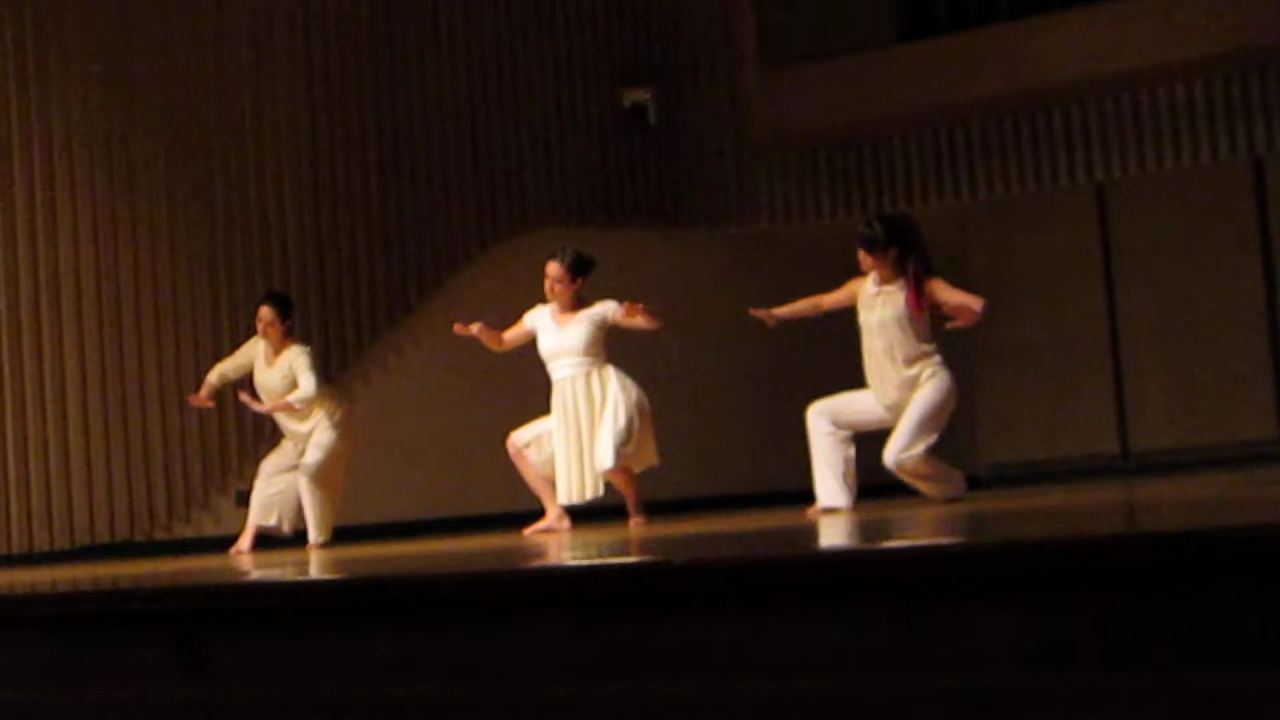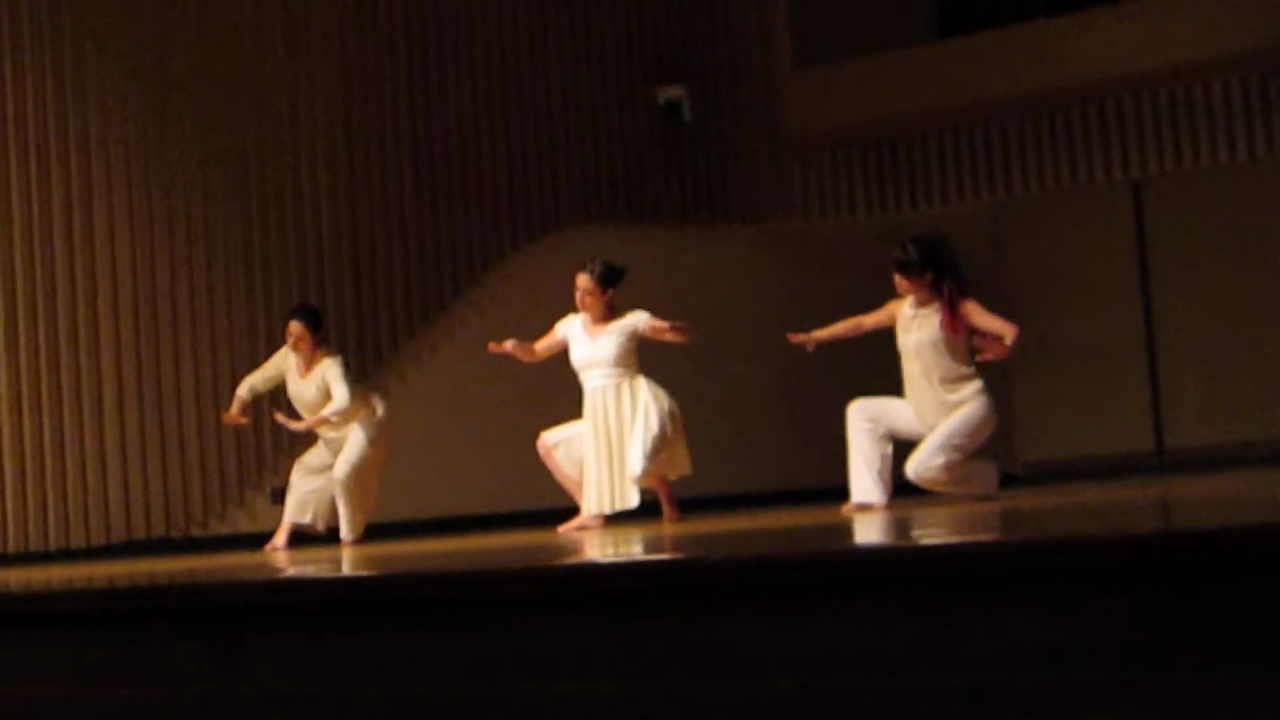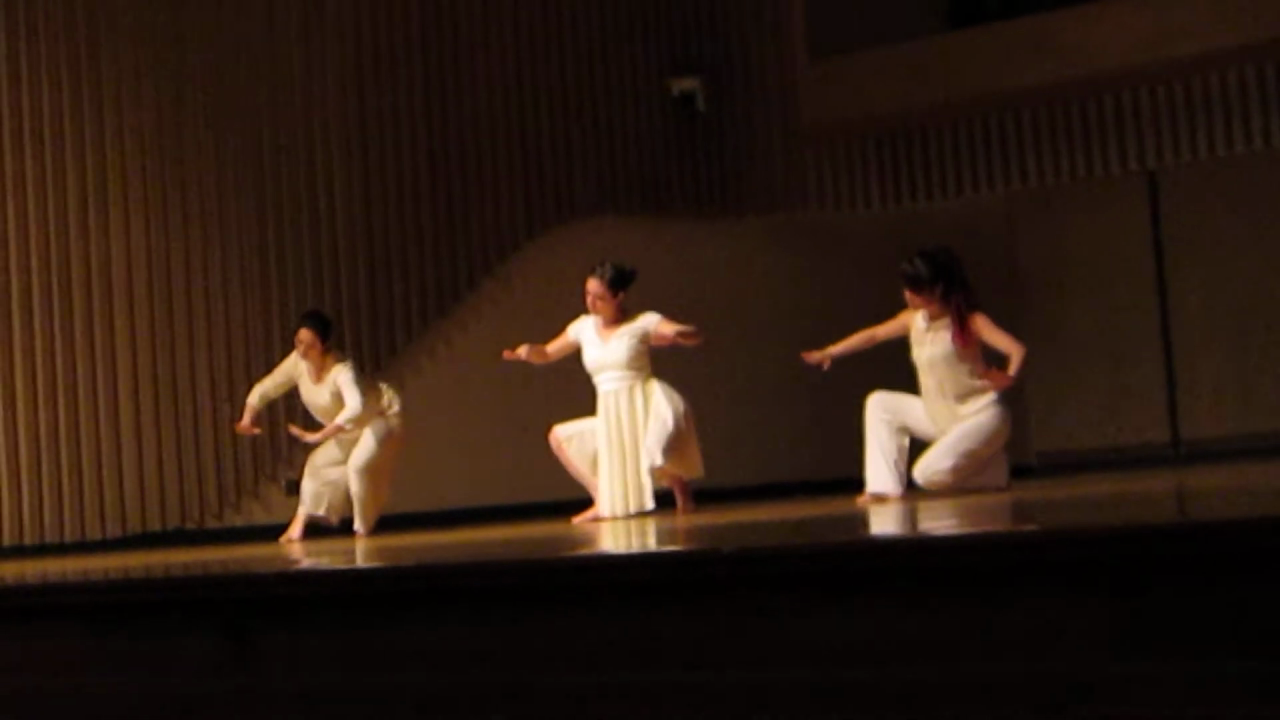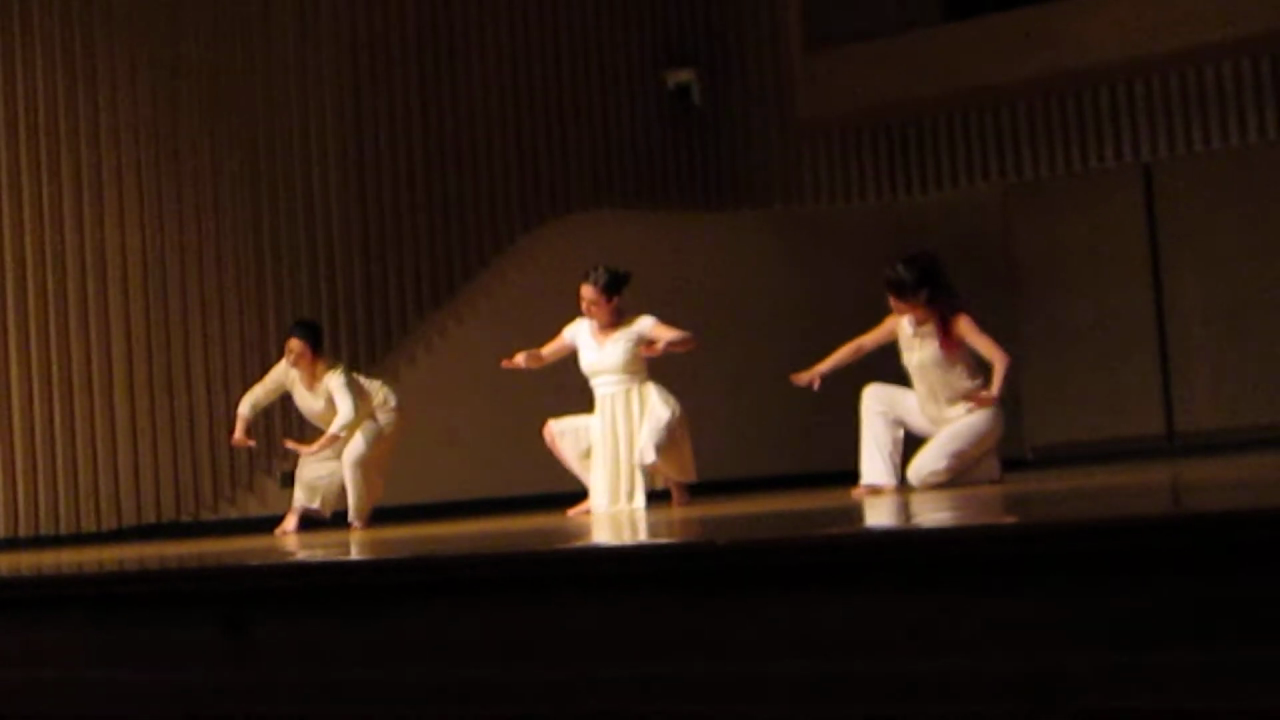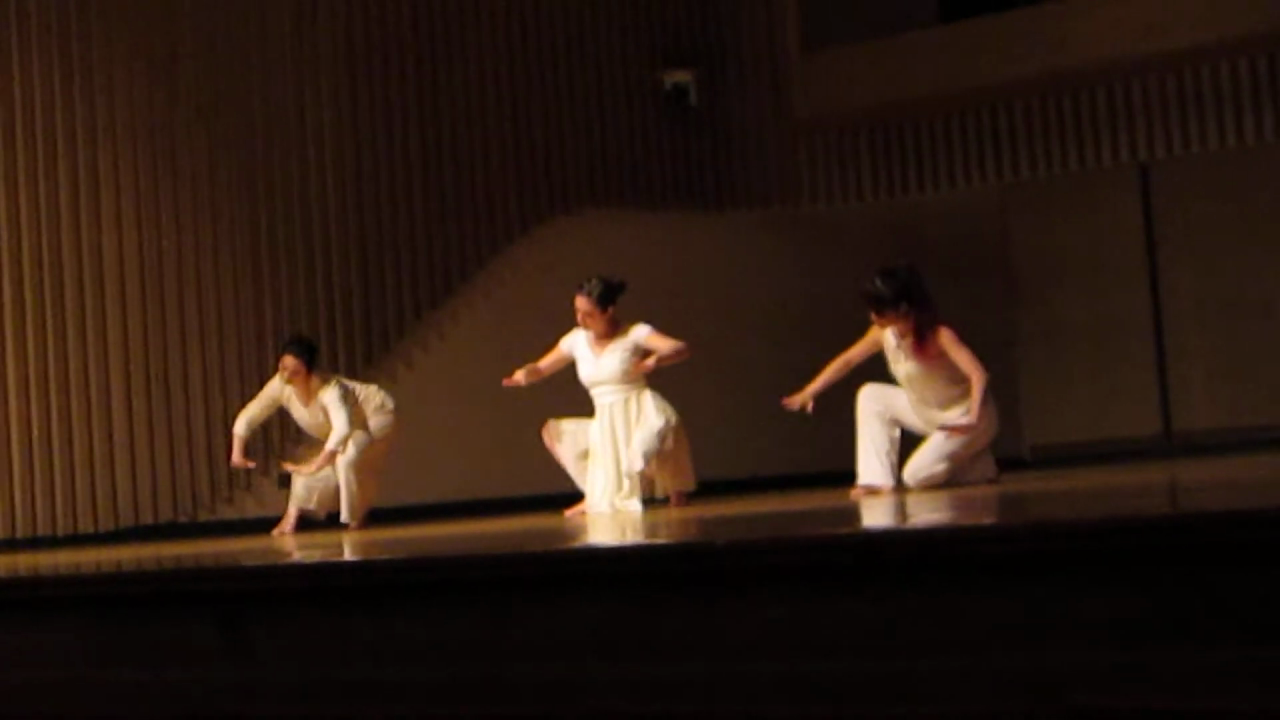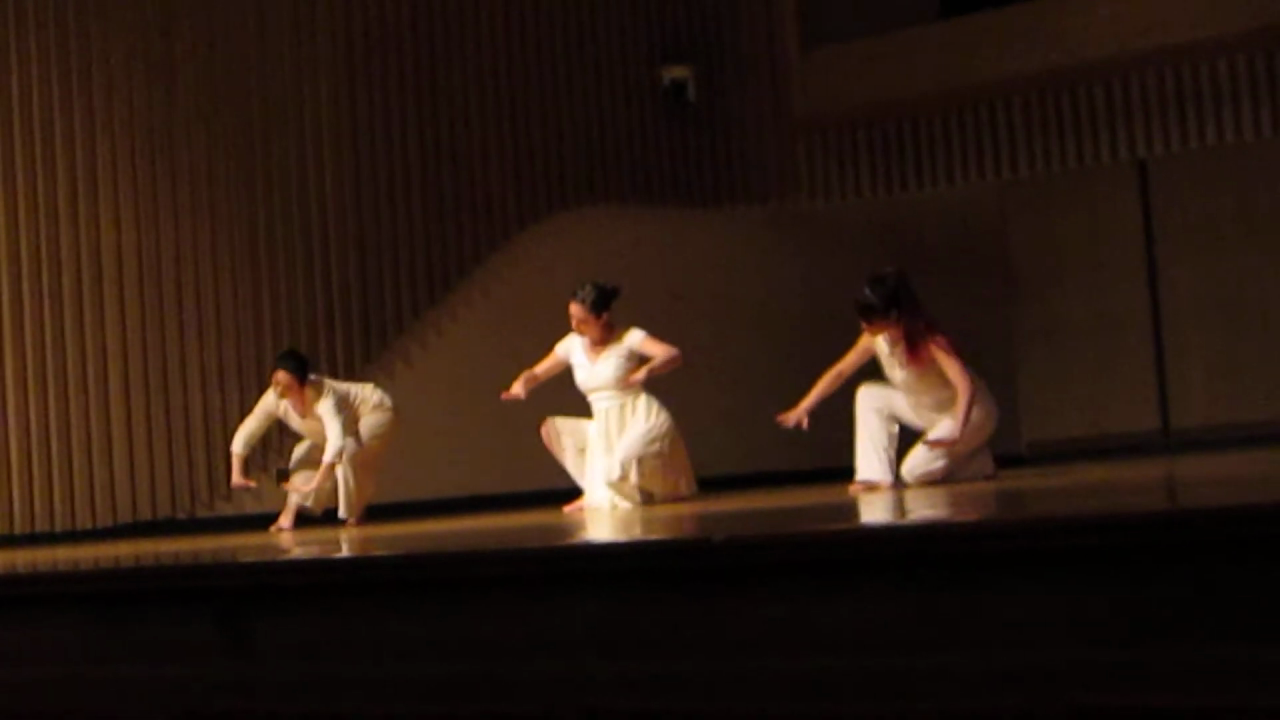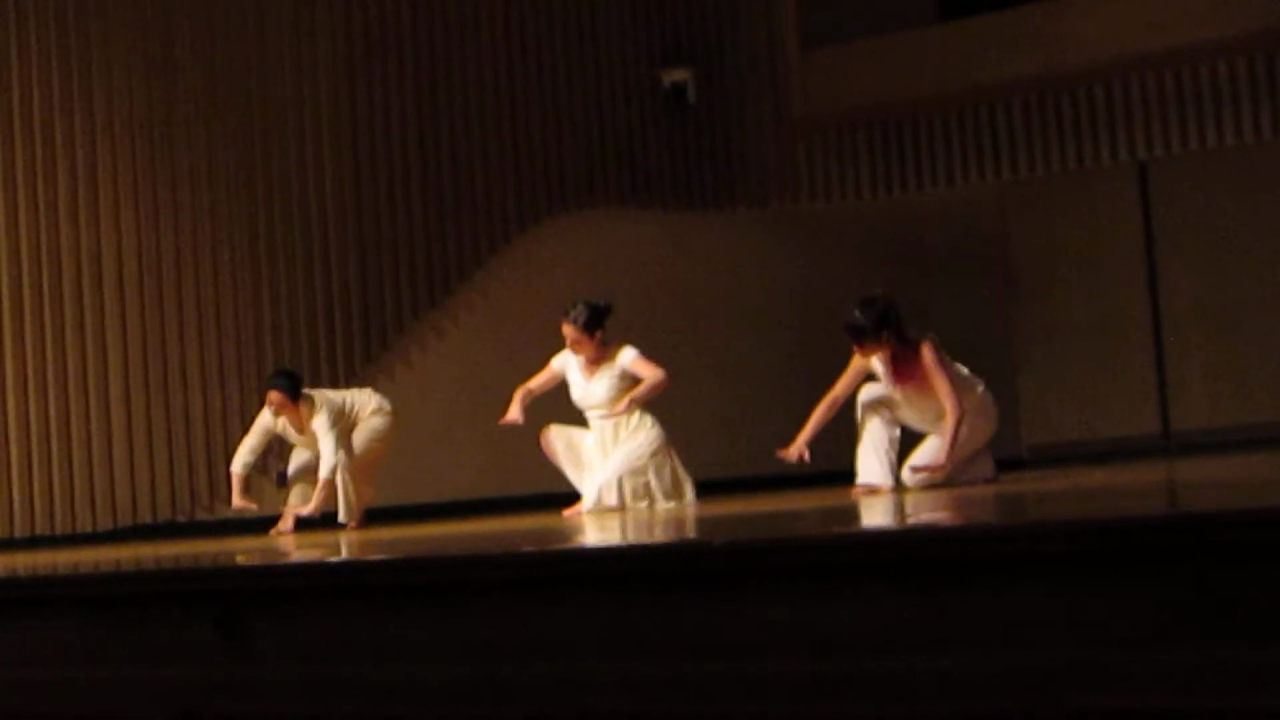
dt=0.4s
person 1, frame 1
left shoulder: (923, 286)
right shoulder: (861, 287)
left elbow: (977, 303)
right elbow: (821, 302)
left wrist: (971, 316)
right wrist: (775, 313)
left hip: (929, 384)
right hip: (887, 396)
left knee: (898, 455)
right knee: (820, 414)
left ankle: (951, 486)
right ankle: (835, 498)
person 1, frame 2
left shoulder: (960, 308)
right shoulder: (899, 308)
left elbow: (1010, 329)
right elbow: (860, 323)
left wrist: (1003, 347)
right wrist: (814, 336)
left hip: (968, 407)
right hip: (924, 413)
left knee: (921, 469)
right knee: (861, 411)
left ankle: (984, 477)
right ankle: (870, 495)
person 1, frame 3
left shoulder: (970, 321)
right shoulder: (912, 319)
left elbow: (1017, 349)
right elbow: (874, 334)
left wrist: (1009, 377)
right wrist: (828, 353)
left hip: (981, 415)
left knee: (929, 474)
right knee: (880, 403)
left ankle: (992, 469)
right ankle: (885, 485)
person 1, frame 4
left shoulder: (956, 323)
right shoulder: (899, 323)
left elbow: (1000, 357)
right elbow: (860, 345)
left wrist: (993, 395)
right wrist: (817, 371)
left hip: (973, 415)
right hip: (932, 413)
left knee: (922, 475)
right knee: (875, 395)
left ankle: (982, 463)
right ankle: (880, 478)
person 1, frame 5
left shoulder: (938, 335)
right shoulder: (882, 333)
left elbow: (978, 374)
right elbow: (847, 360)
left wrist: (973, 420)
right wrist: (808, 392)
left hip: (965, 414)
right hip: (926, 413)
left knee: (916, 476)
right knee: (871, 395)
left ankle: (978, 465)
right ankle: (877, 479)
person 1, frame 6
left shoulder: (930, 340)
right shoulder: (873, 340)
left elbow: (965, 385)
right elbow: (839, 372)
left wrist: (957, 432)
right wrist: (802, 408)
left hip: (970, 410)
left knee: (914, 473)
right knee: (869, 394)
left ankle: (976, 462)
right ankle: (876, 475)
person 1, frame 7
left shoulder: (922, 352)
right shoulder: (867, 357)
left elbow: (954, 408)
right elbow: (834, 398)
left wrist: (944, 457)
right wrist: (801, 441)
left hip: (974, 413)
right hip: (931, 415)
left knee: (915, 477)
right knee: (870, 395)
left ankle: (979, 464)
right ankle: (877, 478)
person 2, frame 1
left shoulder: (599, 310)
right shoulder: (539, 315)
left elbow: (654, 323)
right elbow: (501, 342)
left wrist: (639, 312)
right wrist: (480, 331)
left hip: (605, 396)
right hip: (568, 408)
left knee: (606, 459)
right knee: (517, 443)
left ankle: (635, 509)
right ankle: (556, 514)
person 2, frame 2
left shoulder: (631, 320)
right shoulder: (571, 325)
left elbow: (685, 334)
right elbow: (534, 353)
left wrist: (667, 328)
right wrist: (514, 346)
left hip: (636, 405)
right hip: (599, 417)
left knee: (638, 464)
right knee: (547, 443)
left ankle: (669, 504)
right ankle: (590, 512)
person 2, frame 3
left shoulder: (643, 322)
right shoulder: (583, 327)
left elbow: (695, 336)
right elbow: (546, 355)
left wrist: (673, 336)
right wrist: (527, 351)
left hip: (647, 406)
right hip: (611, 417)
left knee: (654, 455)
right knee: (559, 437)
left ankle: (682, 494)
right ankle: (603, 502)
person 2, frame 4
left shoulder: (638, 325)
right shoulder: (579, 330)
left elbow: (687, 339)
right elbow: (542, 357)
left wrist: (664, 345)
right wrist: (524, 357)
left hip: (644, 408)
right hip: (607, 418)
left knee: (649, 450)
right knee: (553, 430)
left ankle: (677, 486)
right ankle: (599, 492)
person 2, frame 5
left shoulder: (635, 334)
right shoulder: (576, 340)
left elbow: (681, 348)
right elbow: (540, 369)
left wrist: (655, 359)
right wrist: (523, 373)
left hip: (643, 415)
right hip: (607, 425)
left knee: (641, 457)
right knee: (552, 431)
left ankle: (675, 489)
right ankle: (595, 494)
person 2, frame 6
left shoulder: (629, 338)
right shoulder: (572, 345)
left elbow: (673, 355)
right elbow: (535, 374)
left wrist: (646, 371)
right wrist: (521, 384)
left hip: (641, 419)
right hip: (604, 428)
left knee: (621, 466)
right knee: (551, 428)
left ankle: (667, 487)
right ankle: (593, 490)
person 2, frame 7
left shoulder: (622, 355)
right shoulder: (567, 360)
left elbow: (660, 377)
right elbow: (528, 389)
left wrist: (629, 401)
right wrist: (516, 406)
left hip: (637, 436)
right hip: (600, 441)
left knee: (606, 490)
right knee: (550, 435)
right ankle: (591, 494)
person 3, frame 1
left shoulder: (298, 354)
right shoulder: (257, 346)
left elbow: (308, 391)
right elbow: (225, 369)
left wrist: (266, 407)
right wrist: (204, 394)
left hip: (325, 421)
right hip: (297, 434)
left knee: (309, 472)
right knee: (269, 471)
left ankle: (318, 541)
right ankle: (249, 534)
person 3, frame 2
left shoulder: (330, 364)
right shoulder: (287, 357)
left elbow: (342, 402)
right elbow: (255, 381)
left wrist: (303, 424)
right wrist: (236, 409)
left hip: (363, 421)
right hip: (333, 434)
left knee: (344, 472)
right knee: (304, 470)
left ankle: (351, 537)
right ankle: (285, 531)
person 3, frame 3
left shoulder: (341, 369)
right shoulder: (296, 362)
left elbow: (355, 408)
right elbow: (265, 388)
left wrist: (318, 436)
right wrist: (247, 419)
left hip: (381, 415)
right hip: (351, 429)
left knee: (359, 464)
right knee: (318, 464)
left ankle: (365, 529)
right ankle: (300, 522)
person 3, frame 4
left shoulder: (332, 375)
right shoulder: (286, 369)
left elbow: (347, 415)
right elbow: (254, 397)
left wrist: (315, 448)
right wrist: (240, 430)
left hip: (377, 411)
right hip: (350, 425)
left knee: (353, 458)
right knee: (312, 461)
left ankle: (361, 520)
right ankle: (295, 514)
person 3, frame 5
left shoulder: (328, 388)
right shoulder: (279, 386)
left elbow: (342, 429)
right elbow: (248, 416)
left wrist: (314, 467)
right wrist: (237, 453)
left hip: (375, 413)
right hip: (347, 422)
left knee: (347, 458)
right knee: (306, 461)
left ankle: (357, 520)
right ankle: (292, 516)
person 3, frame 6
left shoulder: (323, 397)
right shoulder: (273, 398)
left elbow: (336, 442)
right elbow: (246, 432)
left wrist: (313, 485)
right wrist: (237, 473)
left hip: (374, 410)
right hip: (346, 417)
left knee: (346, 454)
right knee: (303, 456)
left ankle: (355, 516)
right ankle: (290, 513)
person 3, frame 7
left shoulder: (319, 411)
right shoulder: (269, 416)
left elbow: (329, 459)
right elbow: (245, 452)
left wrist: (312, 506)
right wrist: (237, 496)
left hip: (373, 415)
right hip: (343, 424)
left knee: (344, 459)
right knee: (301, 460)
left ankle: (356, 517)
right ankle: (290, 517)
